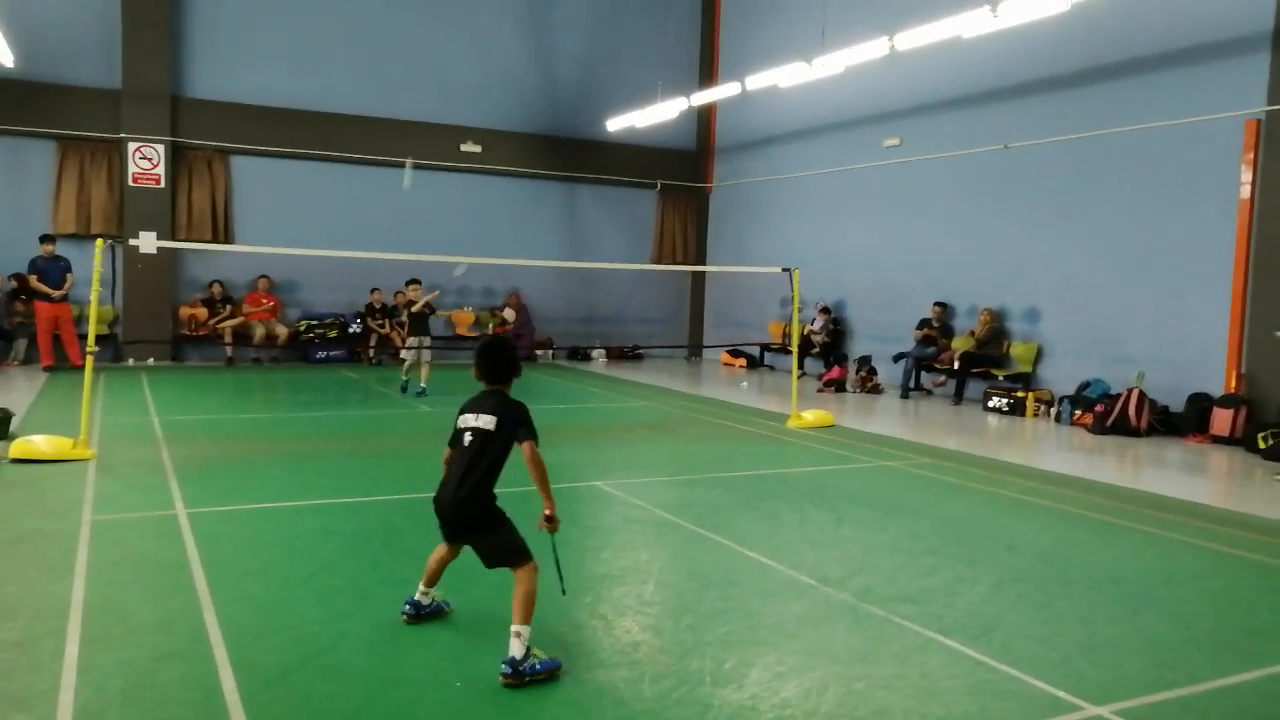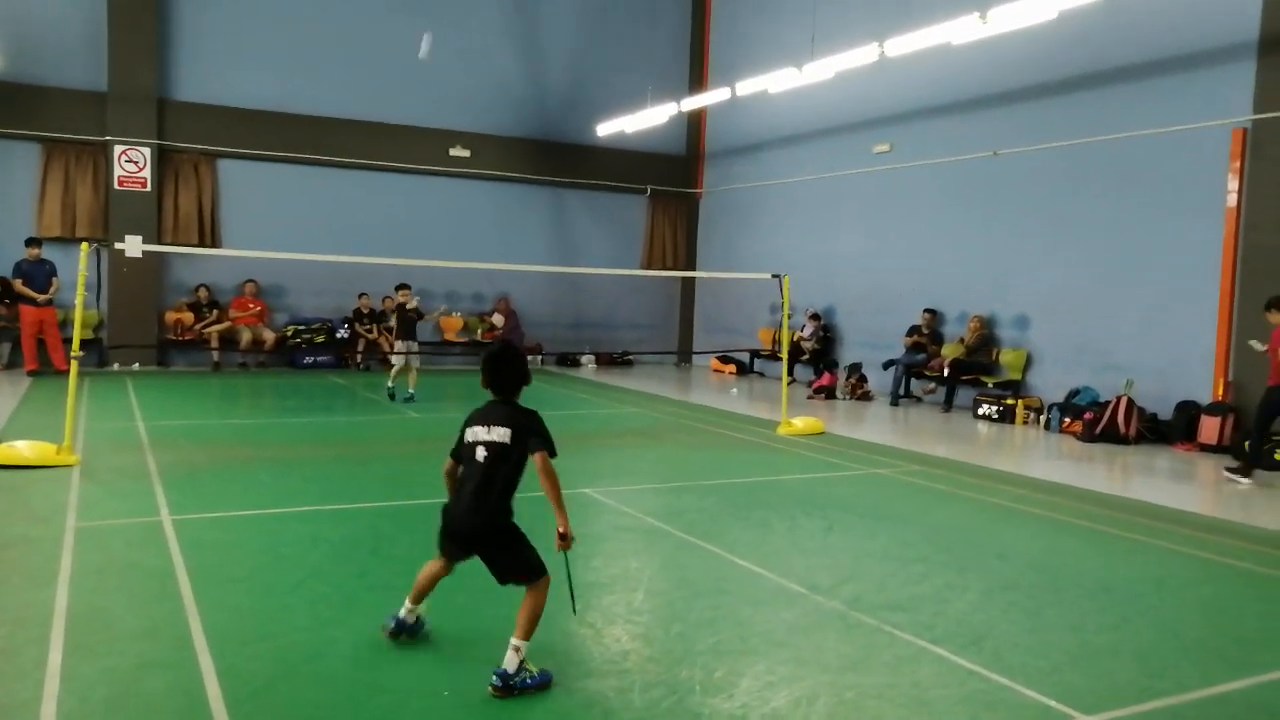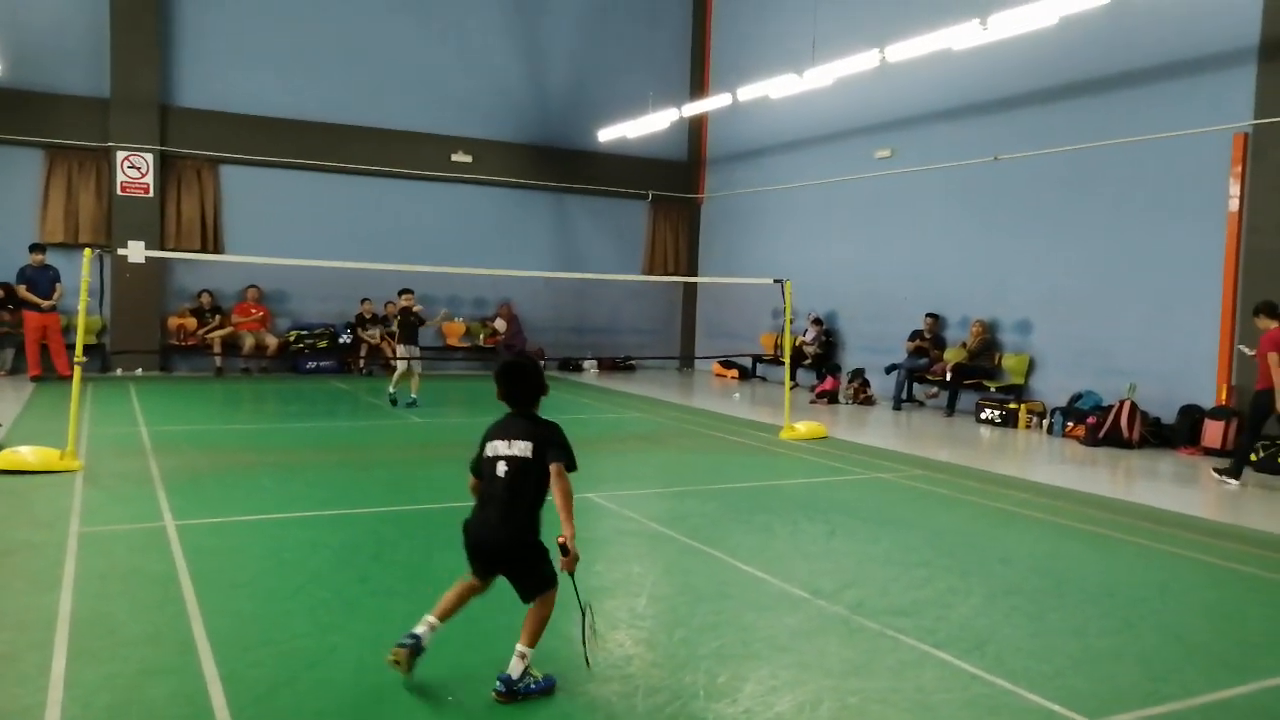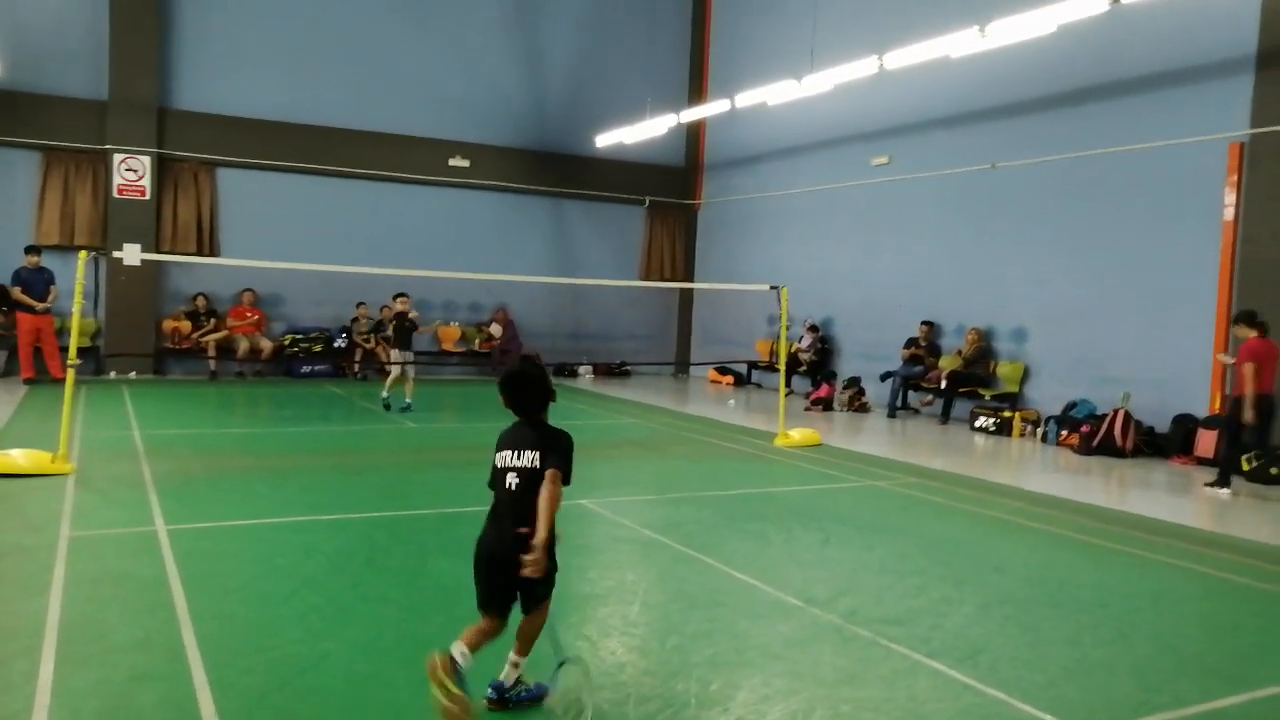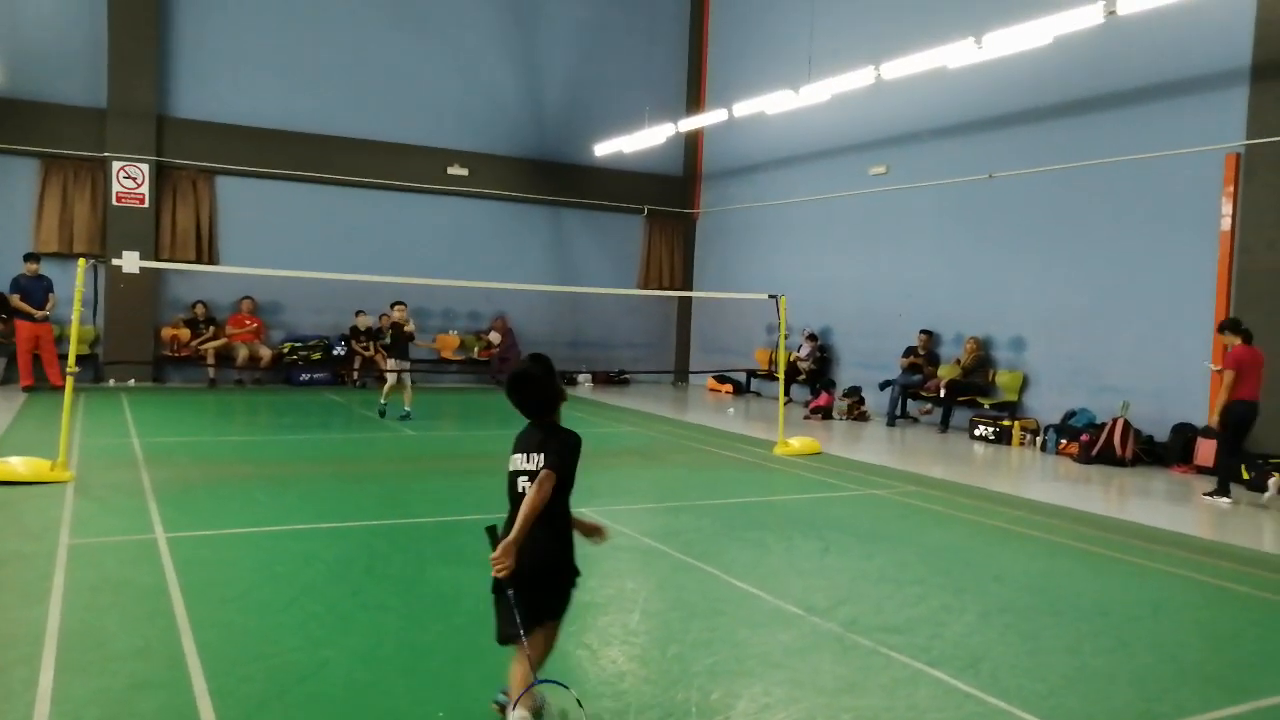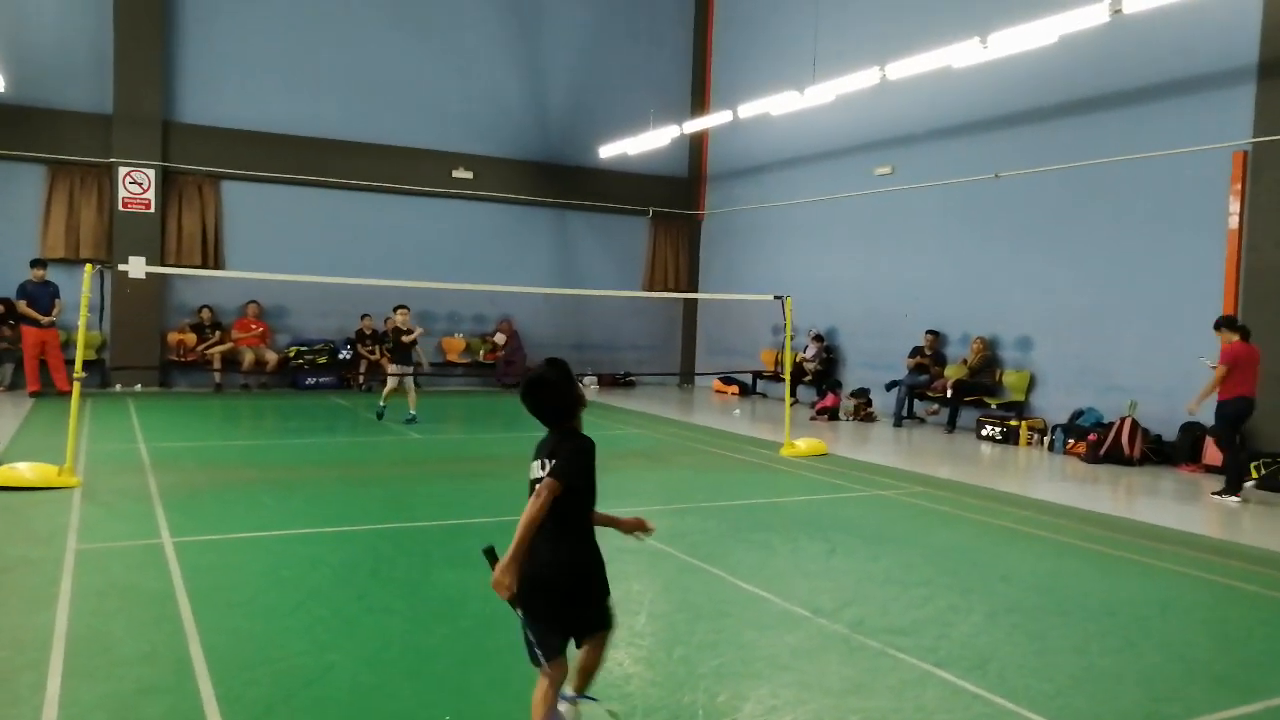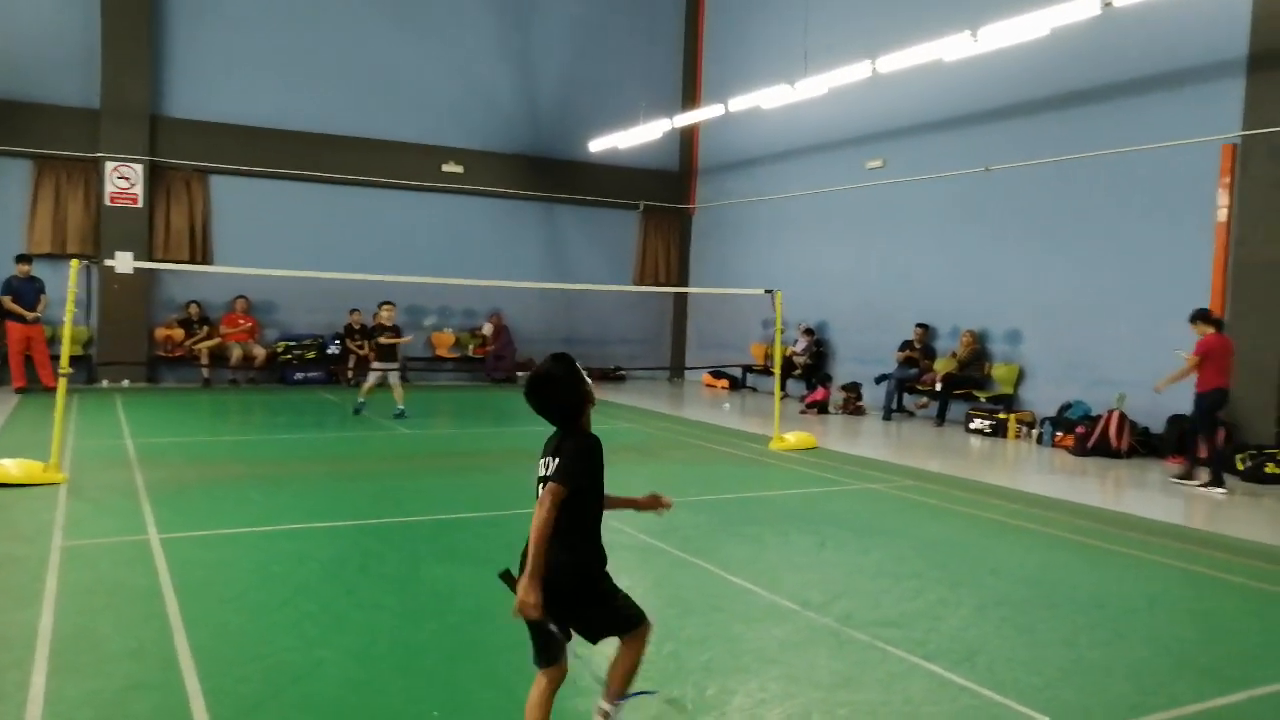
dt=0.1s
person 1, frame 1
left shoulder: (468, 407)
right shoulder: (513, 410)
right elbow: (531, 454)
right wrist: (549, 506)
left hip: (445, 498)
right hip: (476, 505)
left knee: (451, 545)
right knee: (526, 570)
left ankle: (420, 601)
right ankle: (517, 659)
person 1, frame 2
left shoulder: (475, 418)
right shoulder: (527, 420)
left elbow: (451, 470)
right elbow: (543, 466)
right wrist: (562, 520)
left hip: (456, 515)
right hip: (491, 521)
left knee: (444, 561)
right knee: (537, 582)
left ankle: (404, 619)
right ankle: (510, 671)
person 1, frame 3
left shoulder: (493, 430)
right shoulder: (549, 433)
right elbow: (558, 478)
right wrist: (569, 533)
left hip: (477, 530)
right hip: (518, 542)
left knee: (476, 582)
right knee: (545, 593)
left ankle: (417, 637)
right ankle: (514, 677)
person 1, frame 4
left shoulder: (505, 439)
right shoulder: (558, 440)
right elbow: (551, 484)
right wrist: (542, 540)
left hip: (491, 545)
right hip: (527, 548)
left knee: (493, 619)
right knee: (538, 606)
left ankle: (453, 660)
right ankle: (506, 685)
person 1, frame 5
left shoulder: (521, 440)
right shoulder: (566, 440)
right elbow: (543, 488)
left wrist: (578, 523)
right wrist: (513, 540)
left hip: (515, 561)
right hip: (549, 558)
left knee: (525, 649)
right knee: (545, 627)
person 1, frame 6
left shoulder: (545, 447)
right shoulder: (579, 447)
right elbow: (543, 497)
left wrist: (619, 523)
right wrist: (512, 558)
left hip: (534, 573)
right hip: (574, 569)
left knee: (553, 670)
right knee: (598, 632)
person 1, frame 7
left shoulder: (558, 442)
right shoulder: (584, 445)
right elbow: (545, 505)
left wrist: (634, 503)
right wrist: (531, 577)
left hip: (539, 579)
right hip: (575, 577)
left knee: (550, 672)
right knee: (637, 630)
